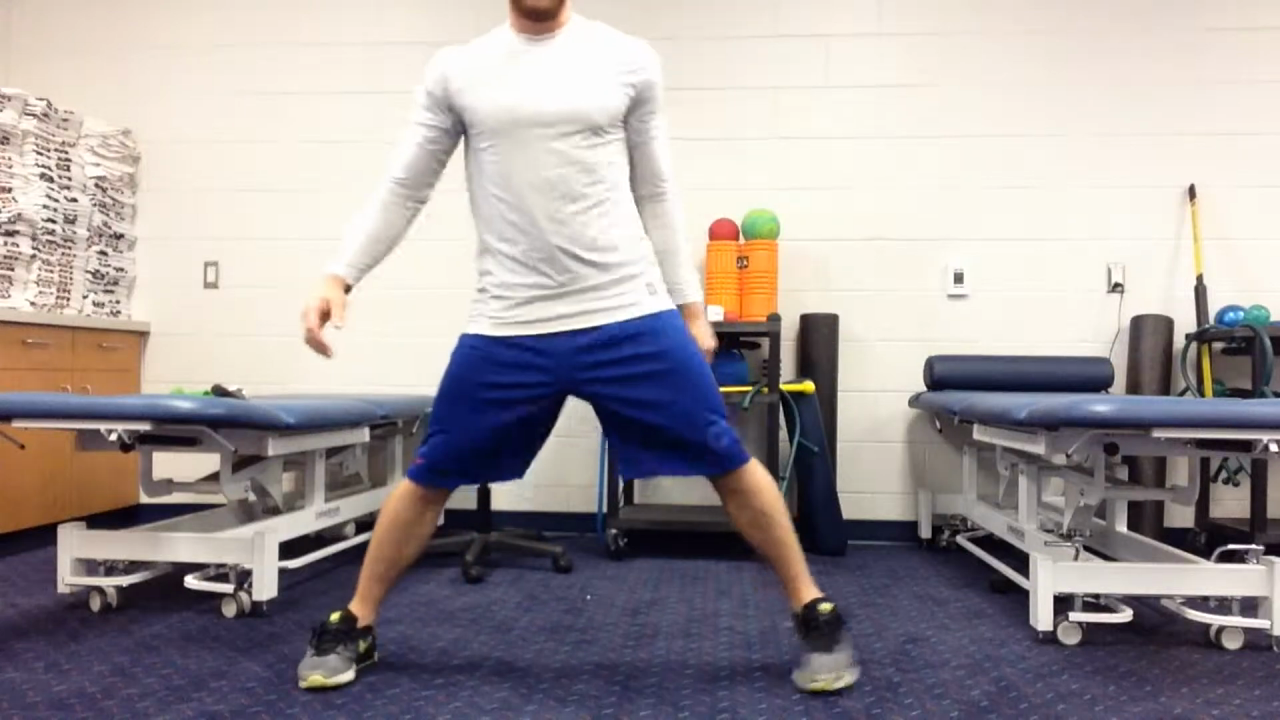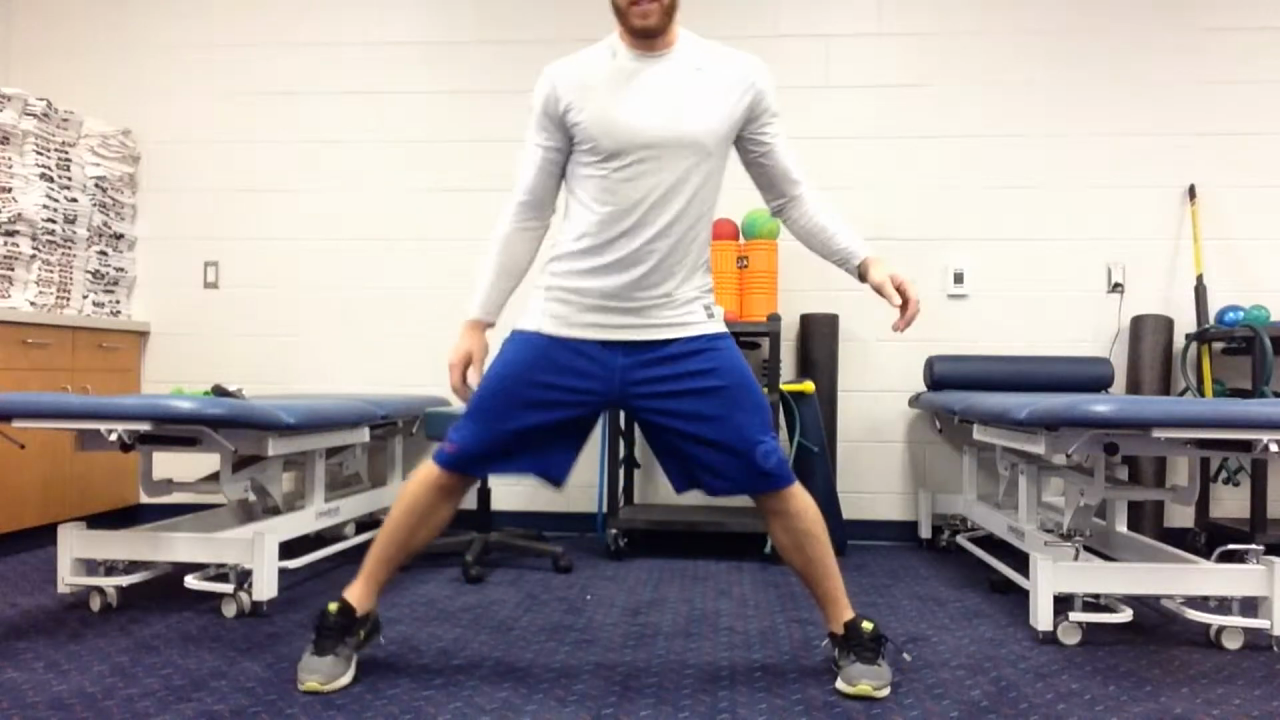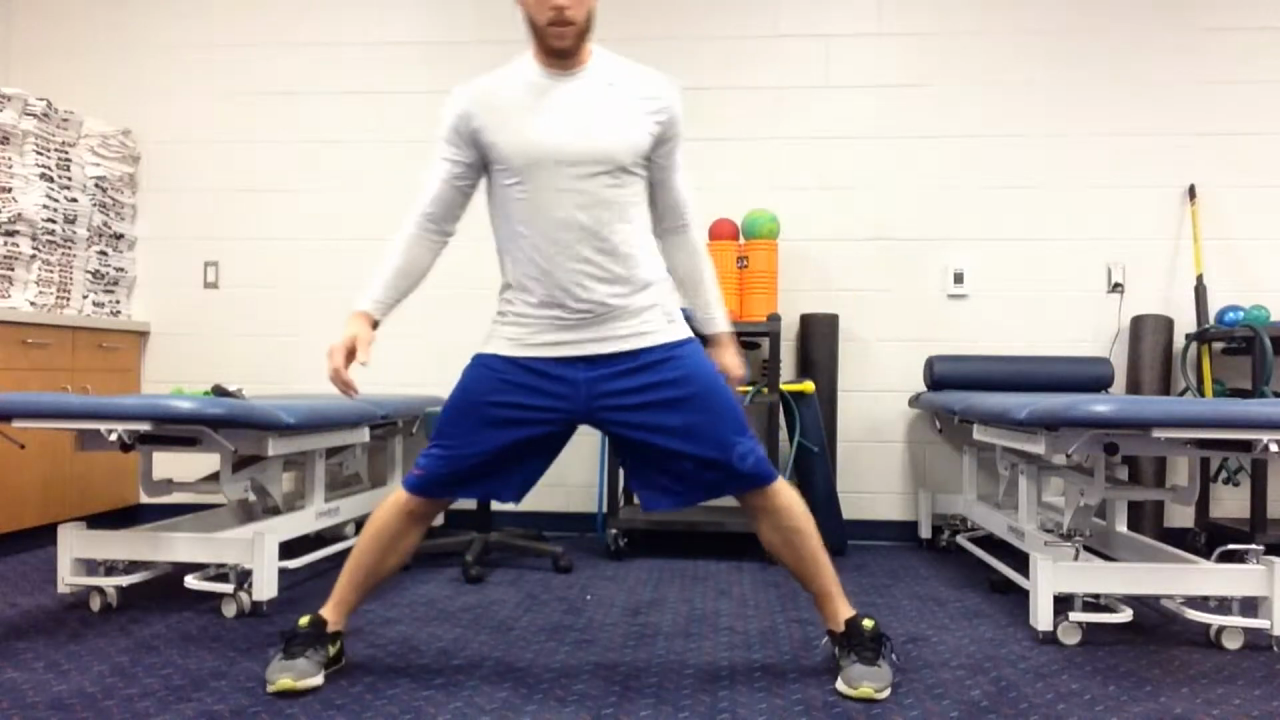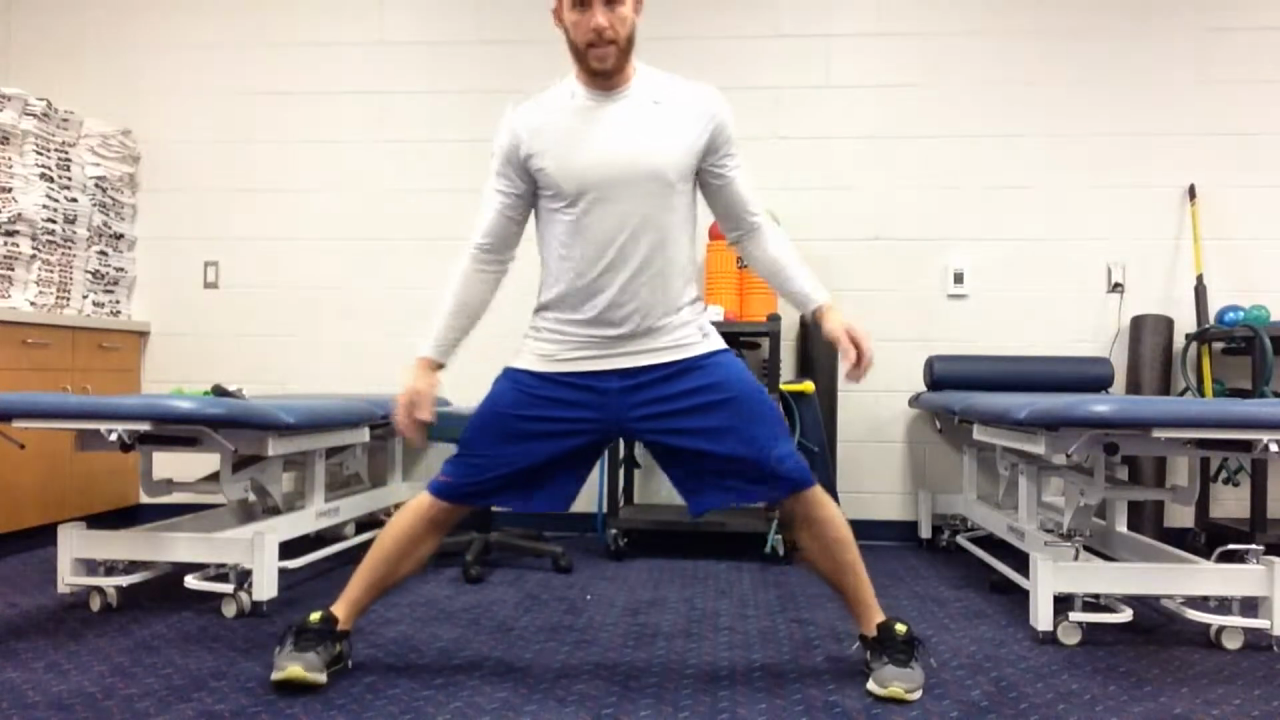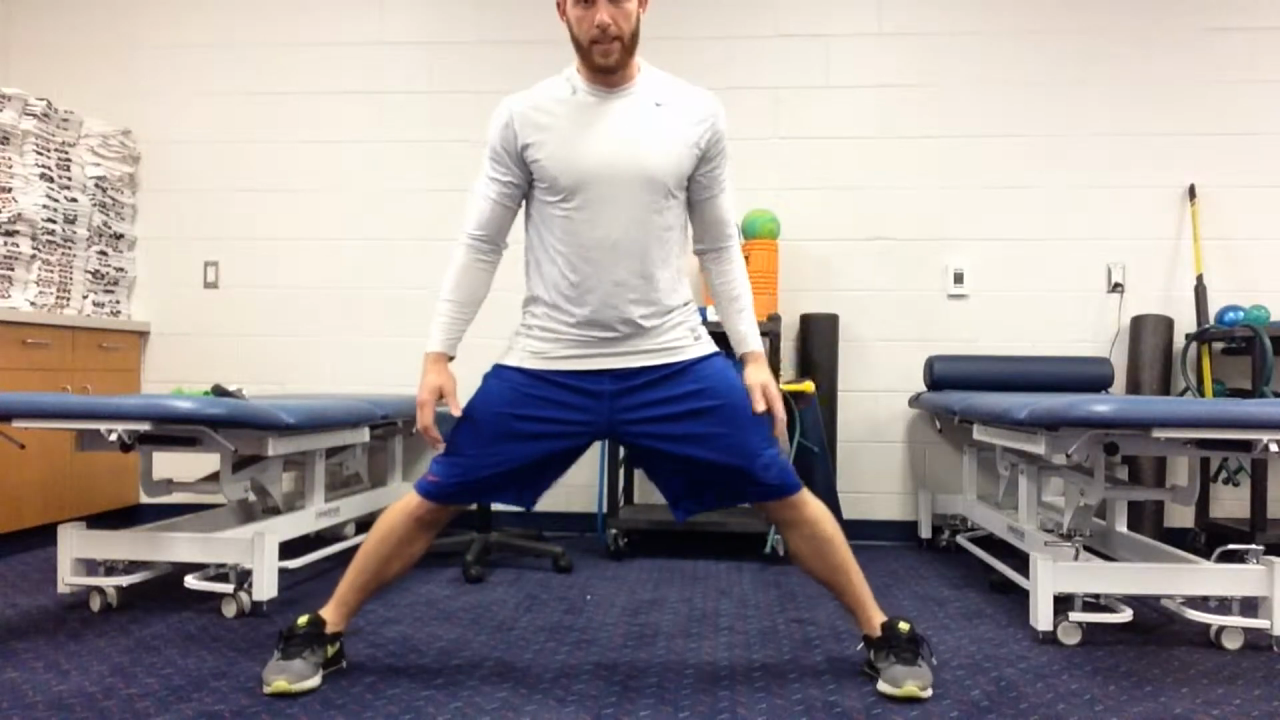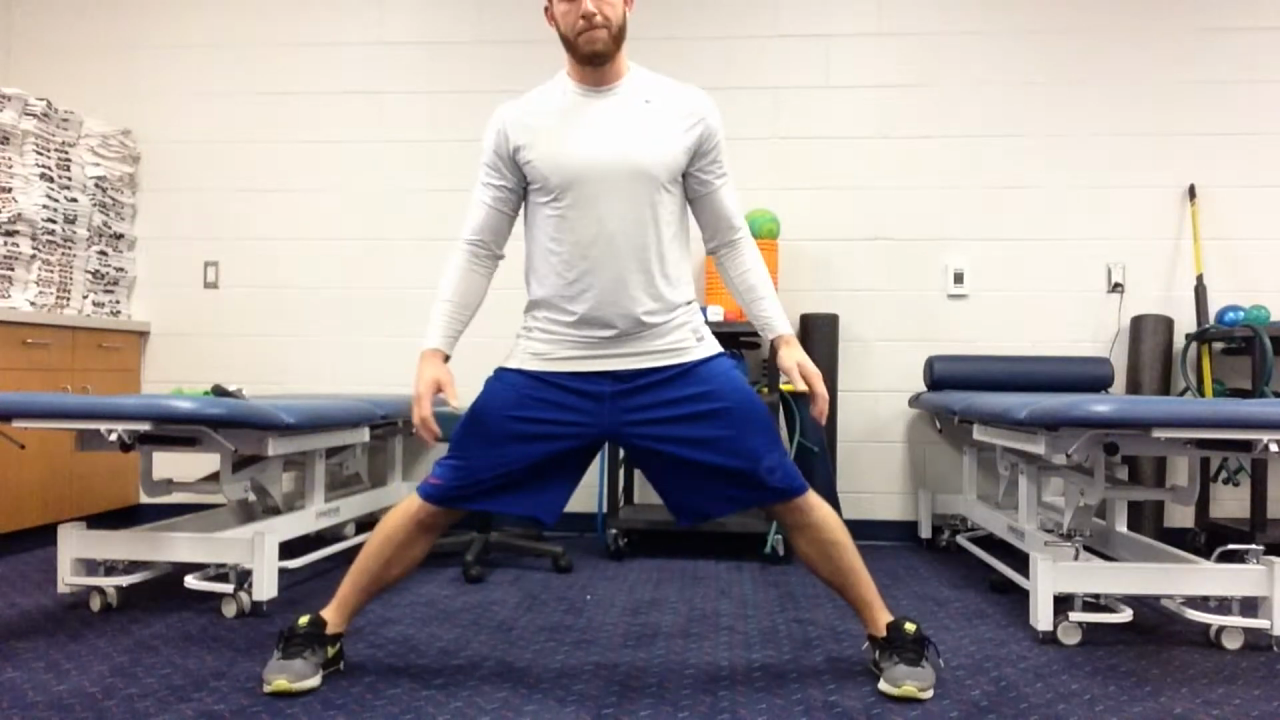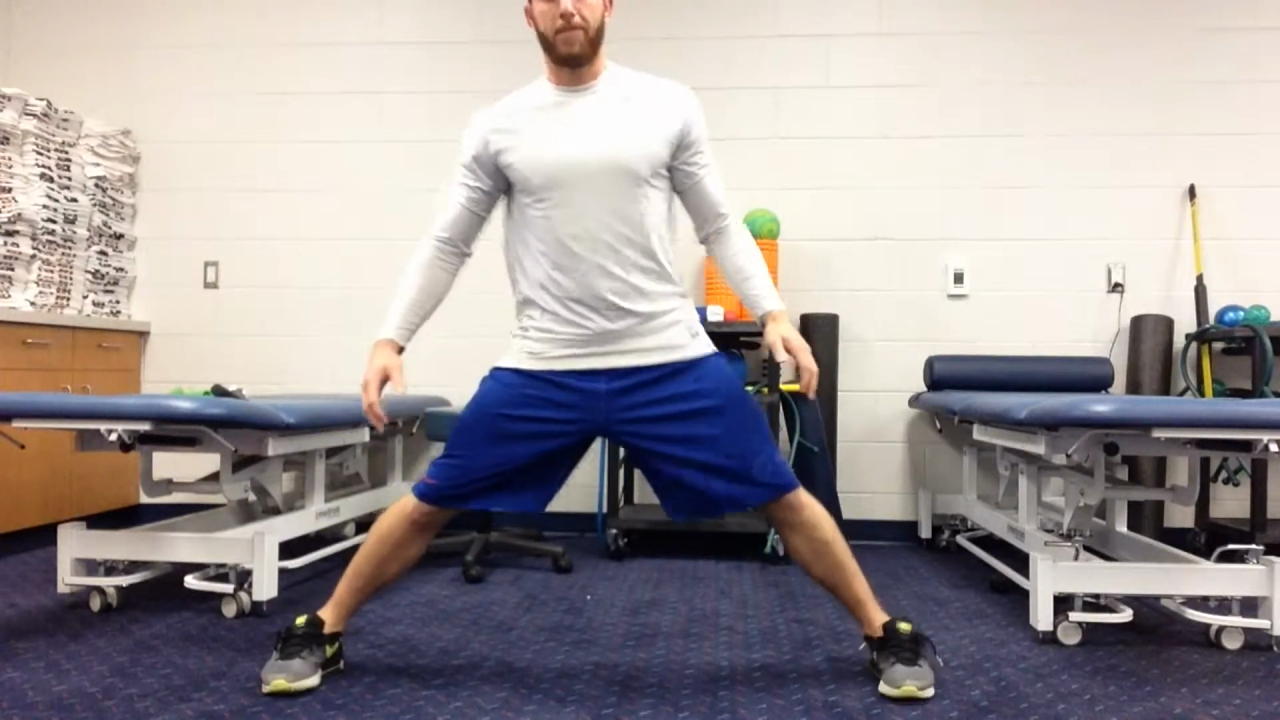
dt=0.4s
person 1, frame 1
left shoulder: (628, 61)
right shoulder: (455, 70)
left elbow: (655, 194)
right elbow: (404, 190)
left wrist: (691, 304)
right wrist: (339, 276)
left hip: (629, 317)
right hip: (507, 328)
left knee: (729, 462)
right knee: (430, 478)
left ankle: (813, 614)
right ankle: (352, 627)
person 1, frame 2
left shoulder: (738, 78)
right shoulder: (566, 82)
left elbow: (789, 196)
right elbow: (528, 212)
left wrist: (865, 262)
right wrist: (477, 320)
left hip: (682, 335)
right hip: (561, 332)
left knee: (774, 483)
right knee: (452, 466)
left ankle: (850, 633)
right ankle: (351, 615)
person 1, frame 3
left shoulder: (651, 96)
right shoulder: (479, 104)
left elbow: (674, 227)
right elbow: (430, 225)
left wrist: (720, 332)
right wrist: (366, 315)
left hip: (649, 346)
right hip: (524, 354)
left knee: (757, 482)
right knee: (423, 492)
left ankle: (849, 630)
right ankle: (323, 632)
person 1, frame 4
left shoulder: (698, 108)
right shoulder: (529, 127)
left elbow: (749, 227)
right elbow: (488, 255)
left wrist: (822, 308)
right wrist: (429, 360)
left hip: (682, 360)
right hip: (555, 370)
left knee: (798, 490)
right knee: (446, 500)
left ankle: (882, 637)
right ankle: (331, 628)
person 1, frame 5
left shoulder: (696, 113)
right shoulder: (523, 117)
left elbow: (718, 247)
right elbow: (481, 245)
left wrist: (753, 355)
right wrist: (438, 354)
left hip: (675, 362)
right hip: (547, 368)
left knee: (783, 495)
right knee: (434, 500)
left ankle: (884, 637)
right ankle: (321, 632)
person 1, frame 6
left shoulder: (687, 111)
right shoulder: (517, 123)
left elbow: (729, 240)
right elbow: (478, 250)
left wrist: (782, 336)
right wrist: (435, 350)
left hip: (679, 366)
right hip: (548, 373)
left knee: (790, 499)
right knee: (437, 504)
left ankle: (891, 636)
right ankle: (323, 632)
person 1, frame 7
left shoulder: (667, 105)
right shoulder: (499, 127)
left elbow: (718, 225)
right elbow: (446, 245)
left wrist: (772, 313)
right wrist: (390, 339)
left hip: (670, 363)
right hip: (544, 370)
left knee: (780, 497)
right knee: (429, 504)
left ankle: (885, 635)
right ankle: (320, 633)
